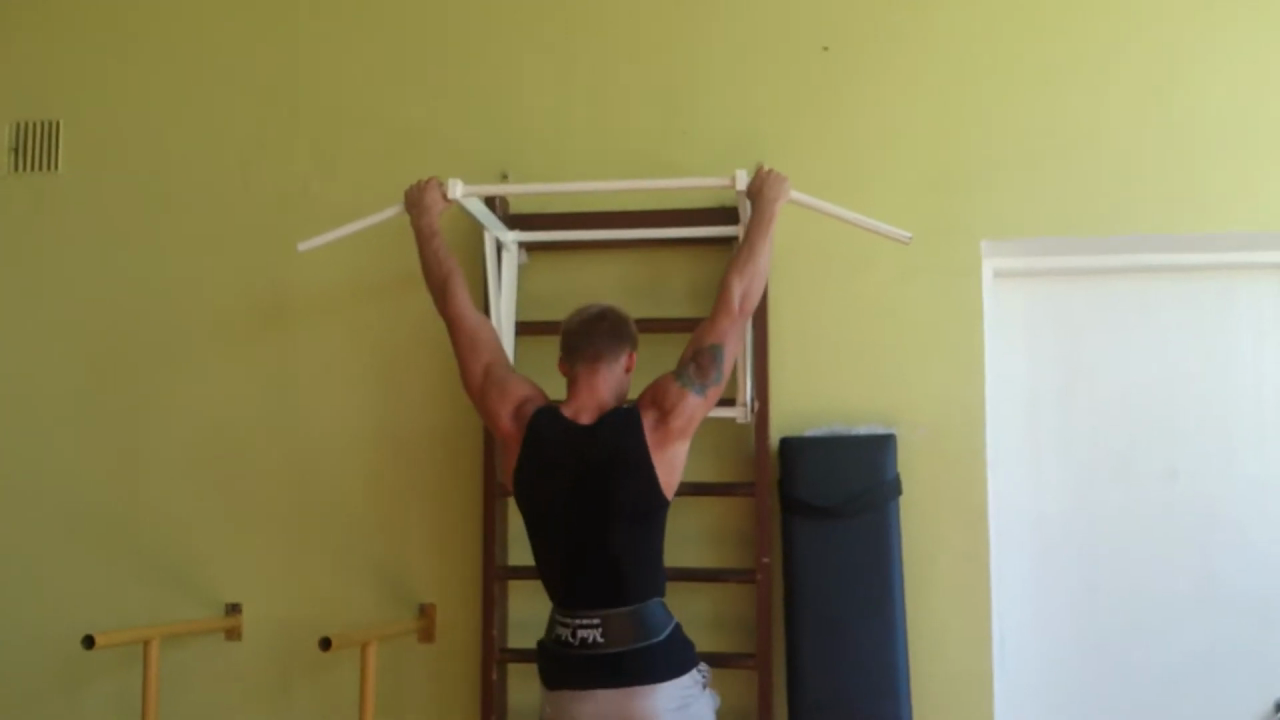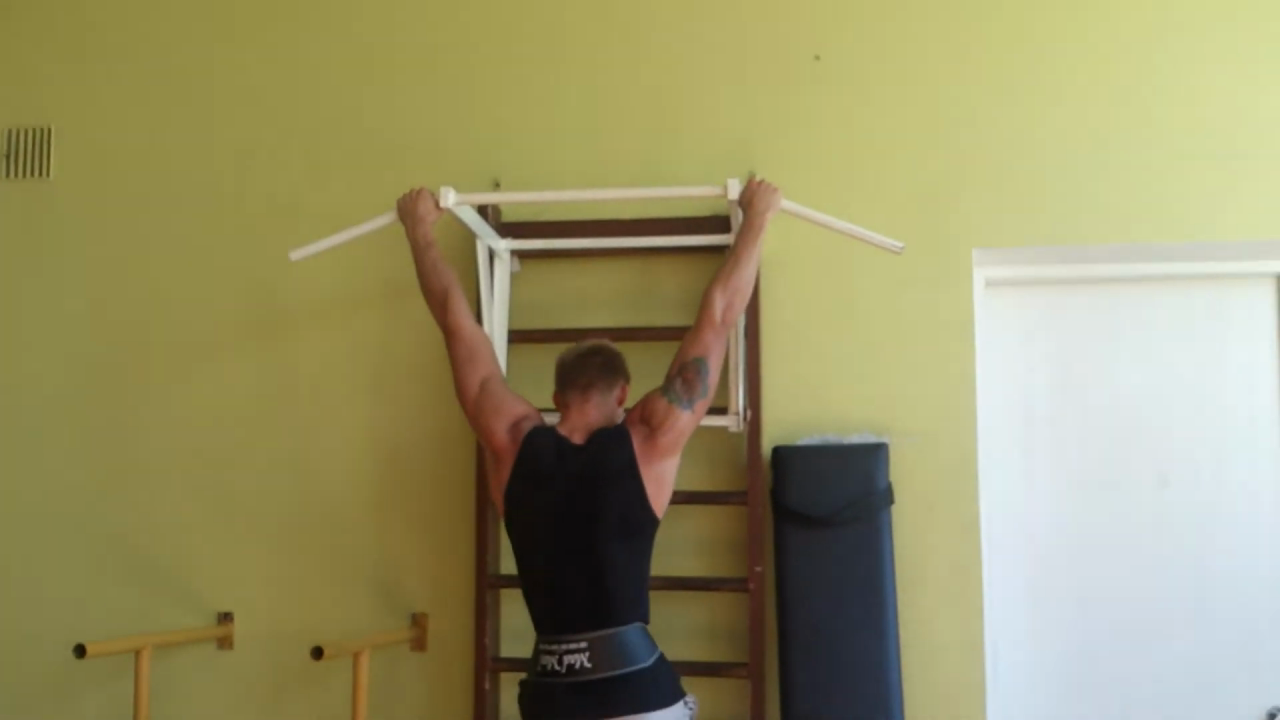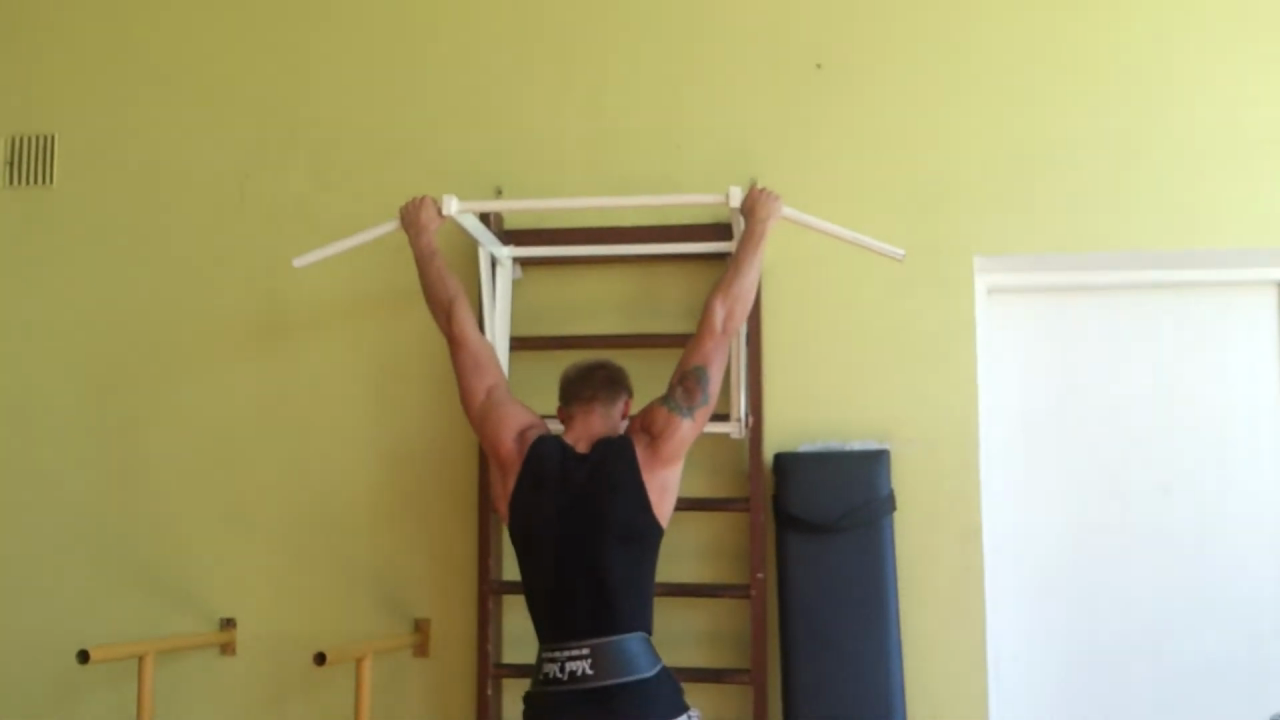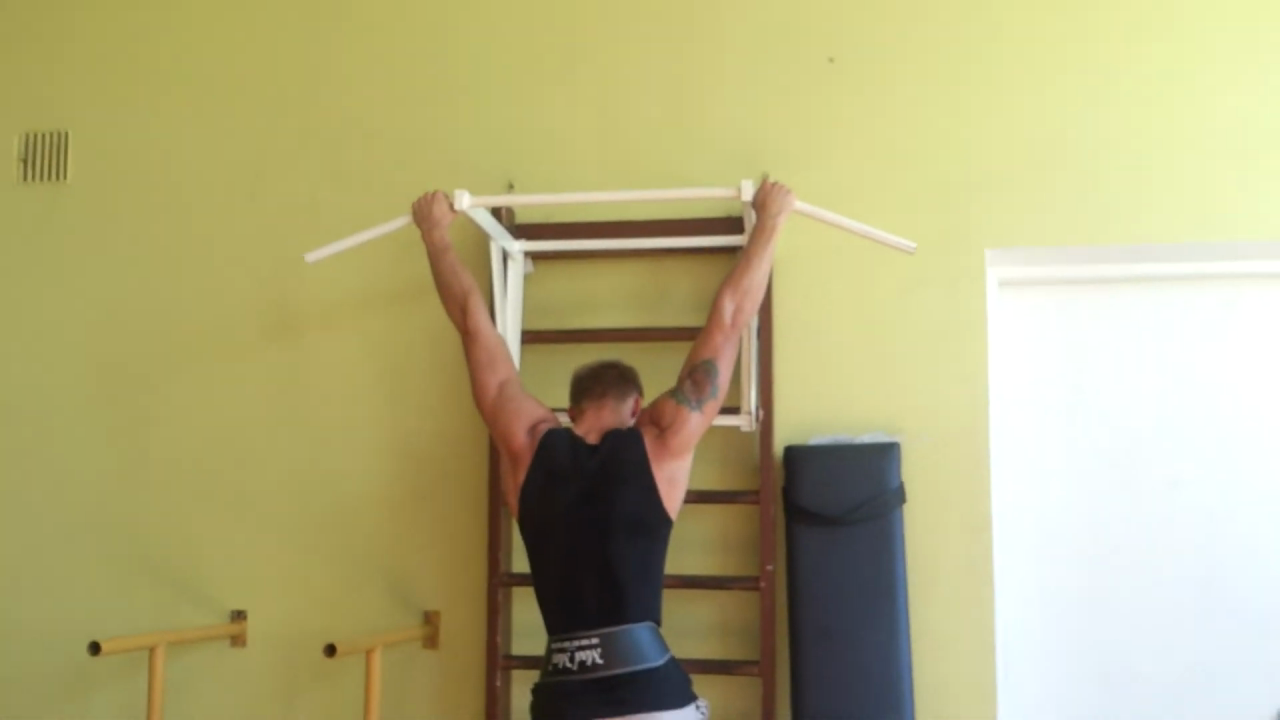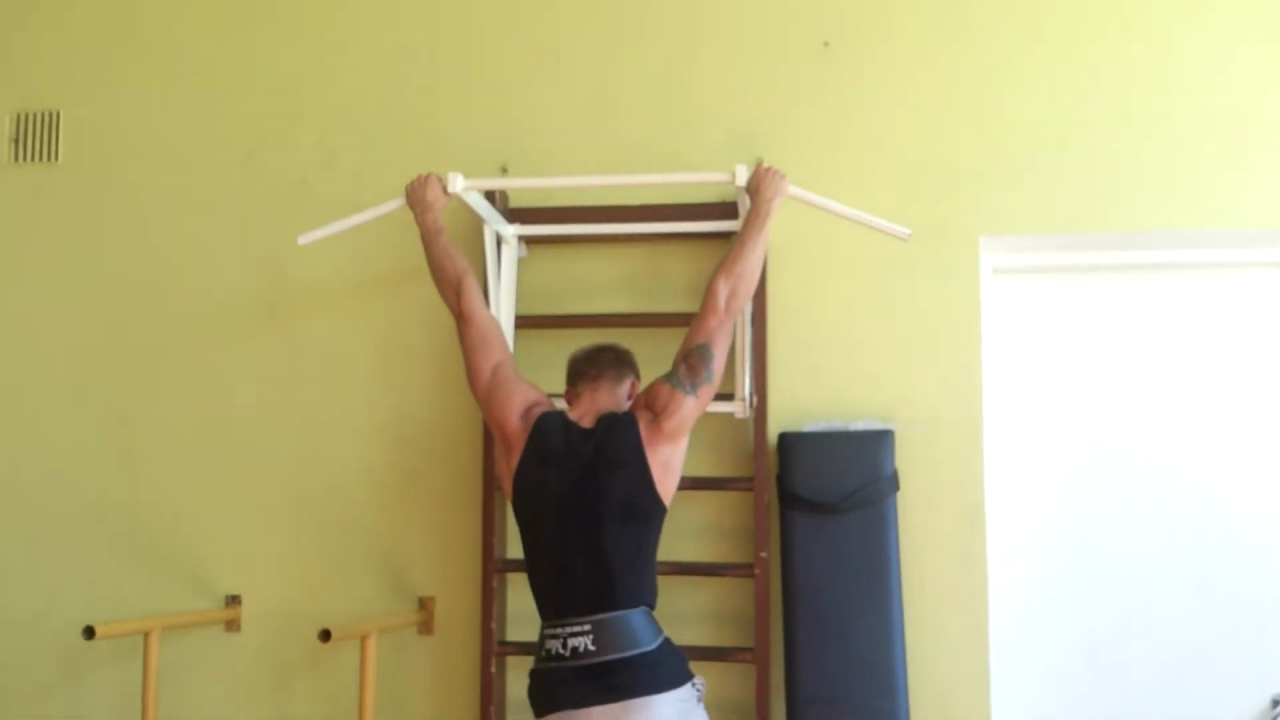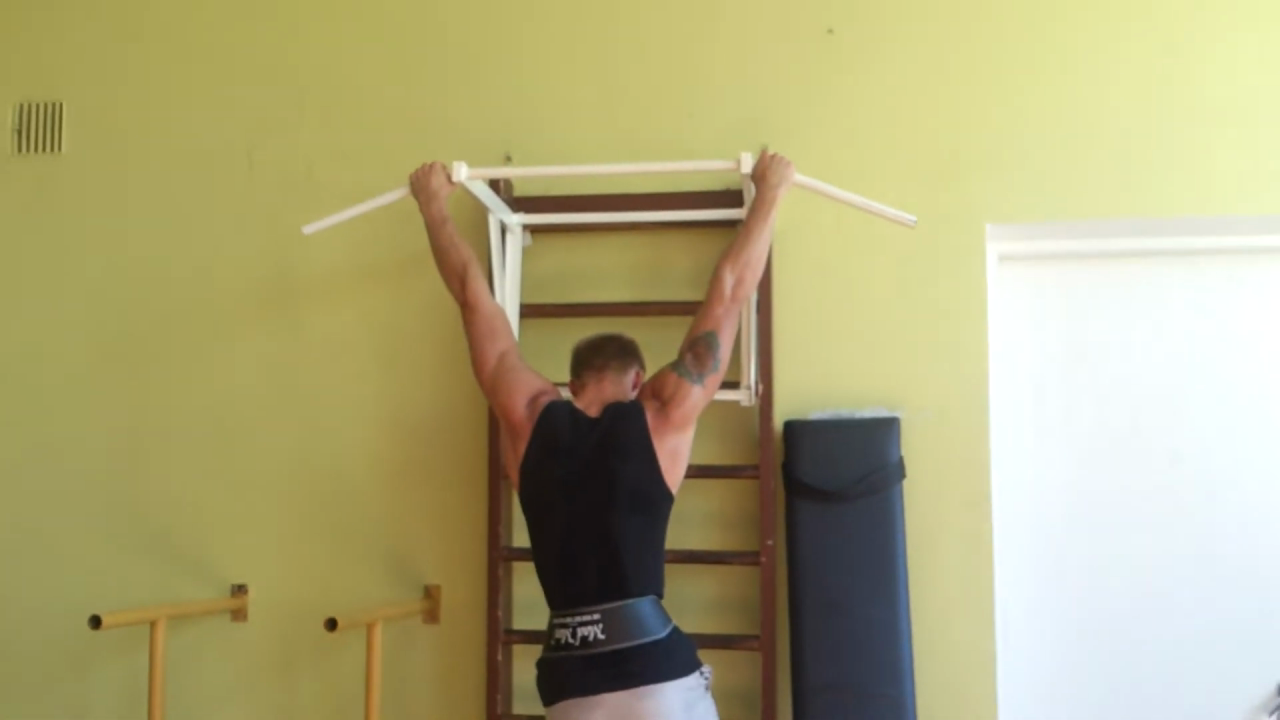
dt=0.3s
person 1, frame 1
left shoulder: (519, 425)
right shoulder: (660, 425)
left elbow: (458, 308)
right elbow: (735, 305)
left wrist: (425, 219)
right wrist: (766, 206)
person 1, frame 2
left shoulder: (512, 445)
right shoulder: (649, 444)
left elbow: (457, 321)
right elbow: (717, 316)
left wrist: (420, 230)
right wrist: (756, 217)
person 1, frame 3
left shoulder: (517, 455)
right shoulder: (652, 453)
left elbow: (461, 330)
right elbow: (719, 325)
left wrist: (423, 238)
right wrist: (758, 225)
person 1, frame 4
left shoulder: (528, 448)
right shoulder: (661, 445)
left elbow: (474, 323)
right elbow: (728, 319)
left wrist: (435, 234)
right wrist: (769, 220)
person 1, frame 5
left shoulder: (522, 430)
right shoulder: (656, 428)
left elbow: (469, 306)
right elbow: (722, 305)
left wrist: (428, 216)
right wrist: (764, 204)
person 1, frame 6
left shoulder: (529, 419)
right shoulder: (662, 416)
left elbow: (473, 294)
right elbow: (728, 292)
left wrist: (432, 205)
right wrist: (769, 192)
